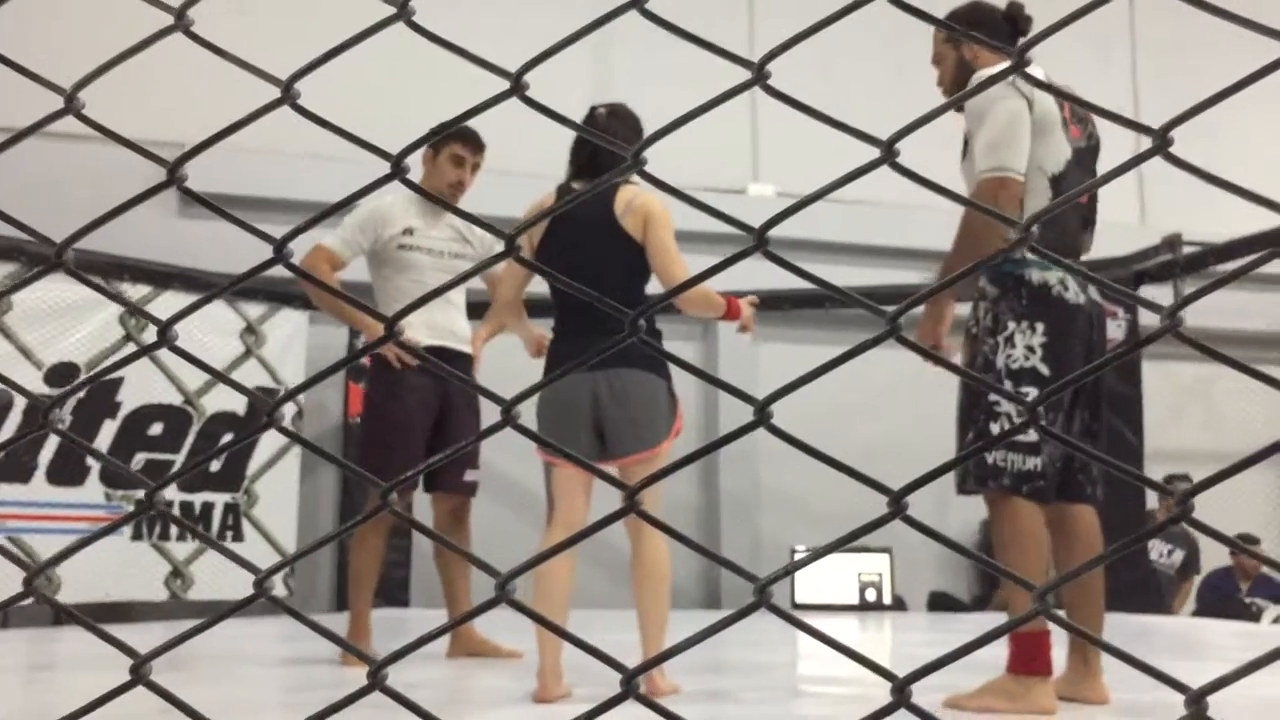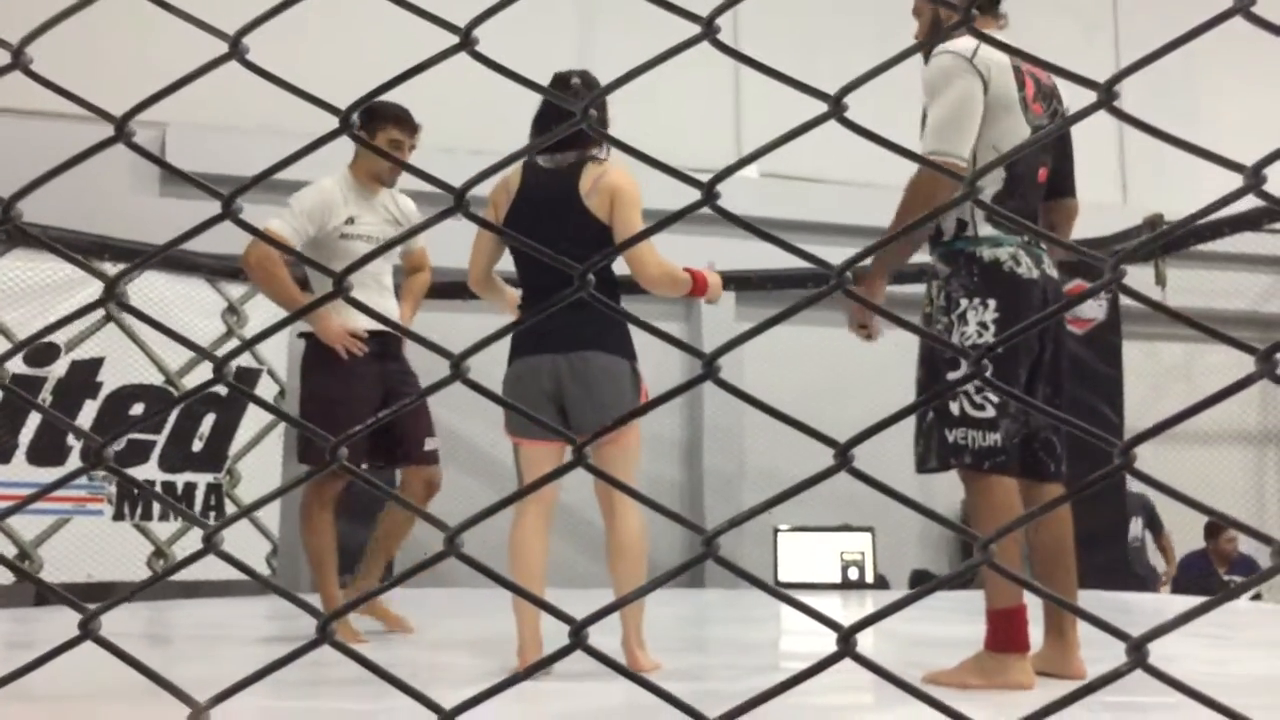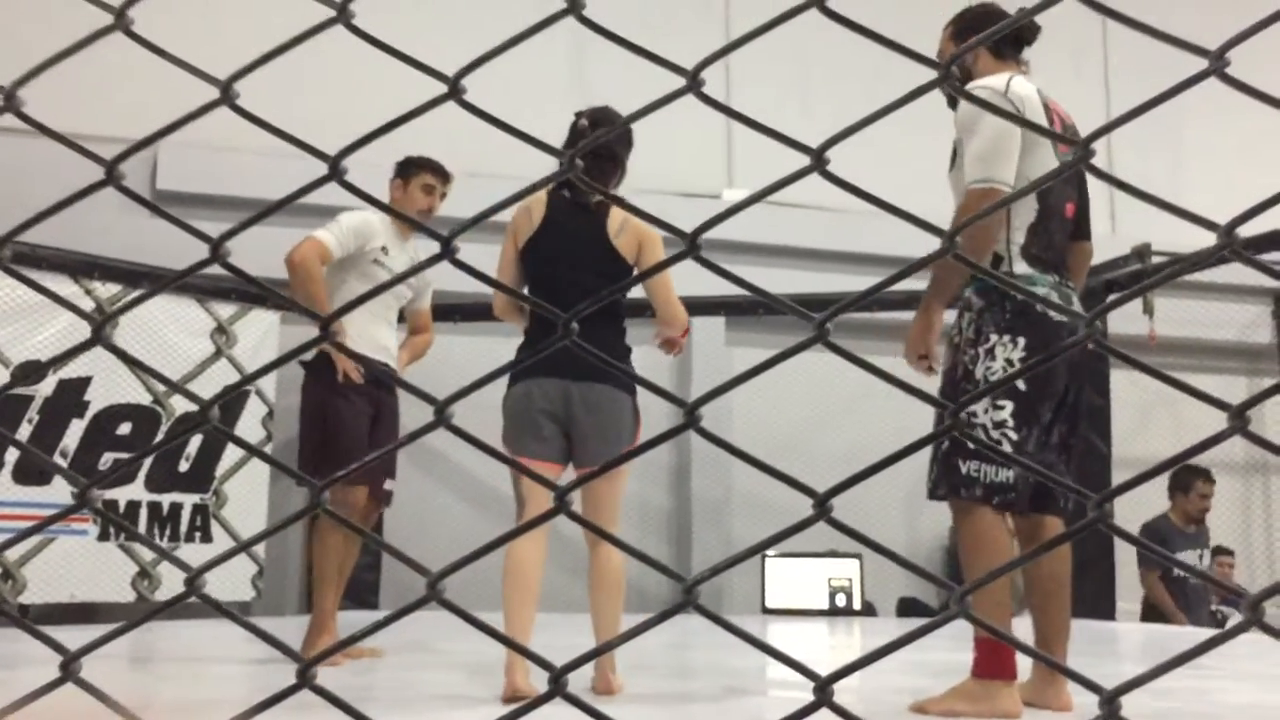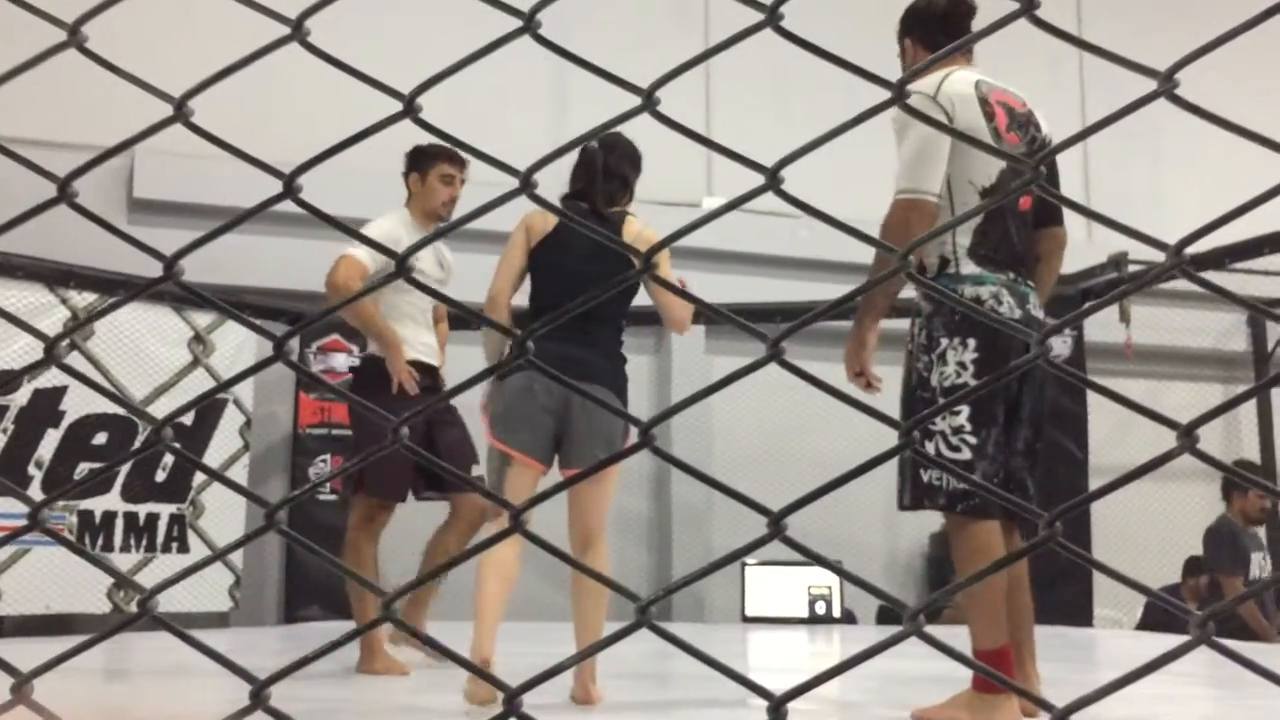
dt=1s
person 1, frame 1
left shoulder: (997, 87)
right shoulder: (1063, 104)
left elbow: (1000, 197)
left wrist: (941, 296)
right wrist: (970, 282)
left hip: (1025, 301)
right hip: (1074, 301)
left knee: (1010, 483)
right knee: (1069, 489)
person 1, frame 2
left shoulder: (958, 58)
right shoulder: (1039, 78)
left elbow: (942, 178)
right elbow: (1062, 204)
left wrist: (874, 273)
left hip: (978, 277)
right hip: (1036, 279)
left knee: (984, 460)
right knee: (1037, 464)
left ankle: (1005, 651)
right ankle: (1061, 643)
person 1, frame 3
left shoulder: (989, 94)
right shoulder: (1056, 116)
left elbow: (983, 207)
right elbow: (1080, 246)
left wrist: (930, 310)
left hip: (1006, 312)
right hip: (1057, 318)
left knee: (973, 489)
right knee: (1039, 500)
person 1, frame 4
left shoulder: (927, 95)
right shoulder: (1023, 109)
left elbow: (914, 213)
right elbow: (1052, 236)
left wrist: (864, 323)
left hip: (963, 313)
right hip: (1020, 317)
left knee: (965, 504)
right knee: (999, 503)
person 2, frame 1
left shoulder: (544, 209)
right shoulder: (642, 201)
left elbow: (505, 301)
right elbow: (683, 293)
left wrist: (530, 335)
right wrist: (735, 308)
left hip: (567, 375)
right hip: (635, 373)
left knee: (563, 523)
right knee: (647, 523)
left ankle: (549, 673)
right ankle: (654, 670)
person 2, frame 2
left shoulder: (511, 183)
right shoulder: (610, 178)
left elbow: (478, 277)
right elbow: (648, 273)
right wrist: (703, 283)
left hip: (532, 354)
right hip: (600, 351)
left knee: (534, 503)
right knee: (621, 500)
left ankle: (529, 647)
right ankle: (634, 645)
person 2, frame 3
left shoulder: (530, 211)
right shoulder: (634, 223)
left elbow: (504, 305)
right elbow: (672, 317)
right wrist: (676, 332)
left hip: (535, 381)
right hip: (603, 384)
left knee: (531, 523)
right knee: (603, 531)
left ankle: (517, 667)
right ankle: (606, 669)
person 2, frame 4
left shoulder: (538, 220)
right shoulder: (640, 235)
left elbow: (498, 298)
right elbow: (679, 320)
left wrist: (498, 366)
right wrist: (678, 291)
left hip: (529, 379)
right hip: (598, 387)
left knee: (508, 519)
right knee: (588, 539)
left ankle: (483, 643)
right ankle: (586, 676)
person 3, frame 1
left shoulder: (475, 232)
right shoulder: (384, 212)
right elbow: (312, 269)
right wrist: (371, 327)
left hip: (459, 369)
right hip: (404, 365)
left knee: (454, 505)
right knee: (384, 503)
left ankle: (463, 632)
right ankle: (358, 634)
person 3, frame 2
left shoulder: (403, 208)
right shoulder: (322, 199)
left elbow: (419, 269)
right elbow: (257, 258)
left wrist: (404, 316)
right wrist: (316, 317)
left hip: (391, 353)
right hip: (341, 351)
left knee: (422, 477)
right knee: (329, 480)
left ankle: (366, 590)
right ankle: (333, 608)
person 3, frame 3
left shoulder: (420, 264)
right shoulder: (361, 225)
left elbow: (422, 330)
right elbow: (301, 259)
left wrist: (401, 358)
right wrist: (334, 333)
left hip: (382, 383)
right hip: (340, 373)
left knee: (368, 506)
right knee: (348, 498)
left ankle: (322, 633)
right ankle: (323, 629)
person 3, frame 4
left shoulder: (441, 254)
right shoulder: (387, 231)
right elbow: (340, 282)
right wrist: (391, 344)
left hip: (430, 386)
right hip: (389, 383)
left knee: (472, 503)
right knee: (369, 513)
left ankle: (415, 616)
right ankle: (371, 646)
